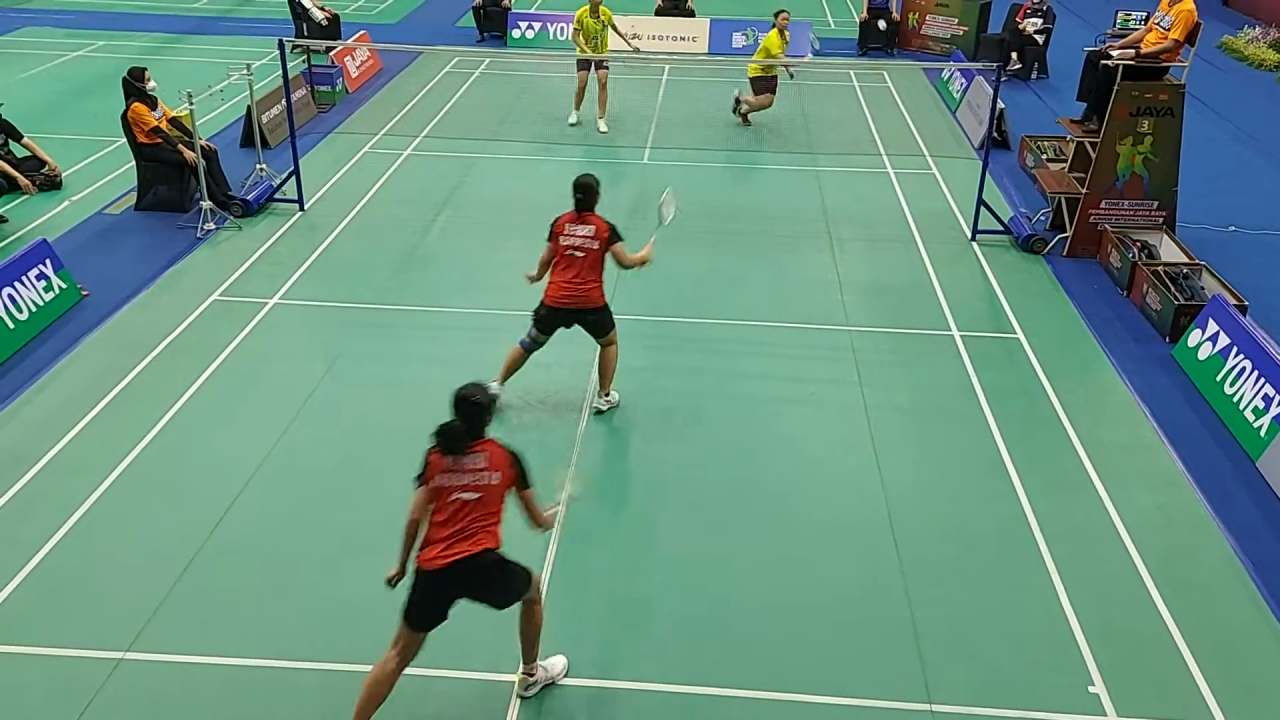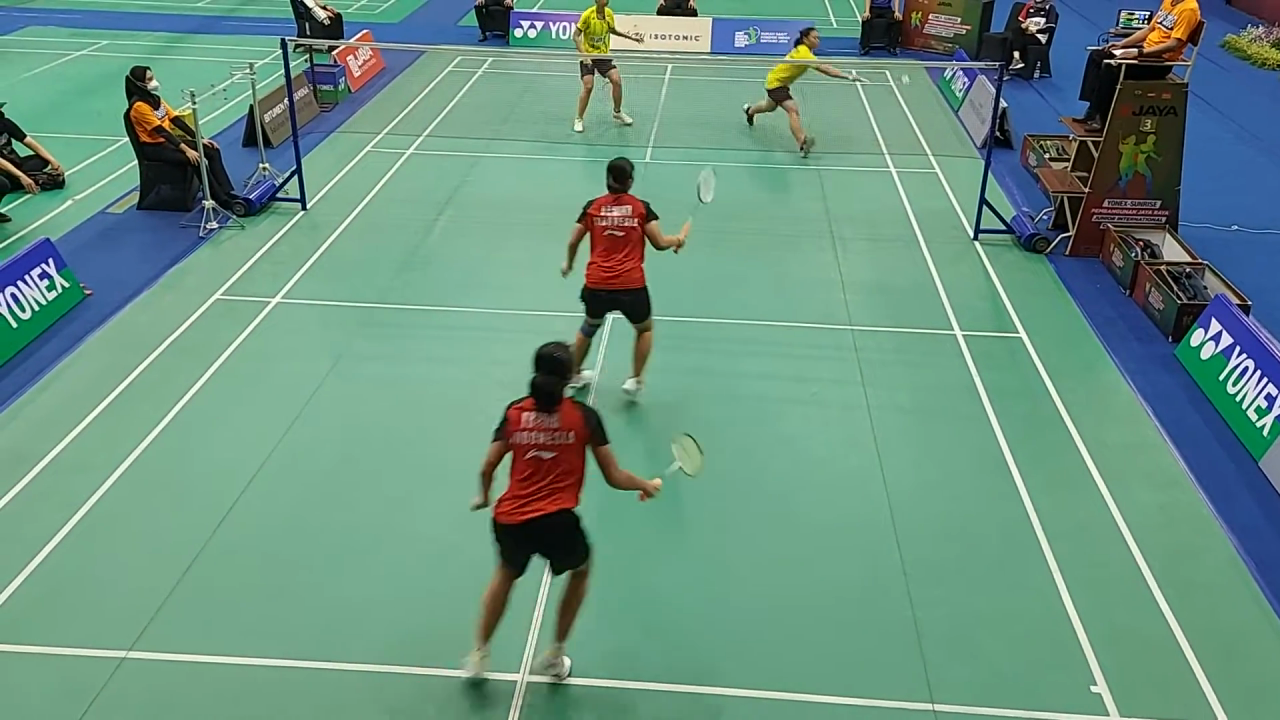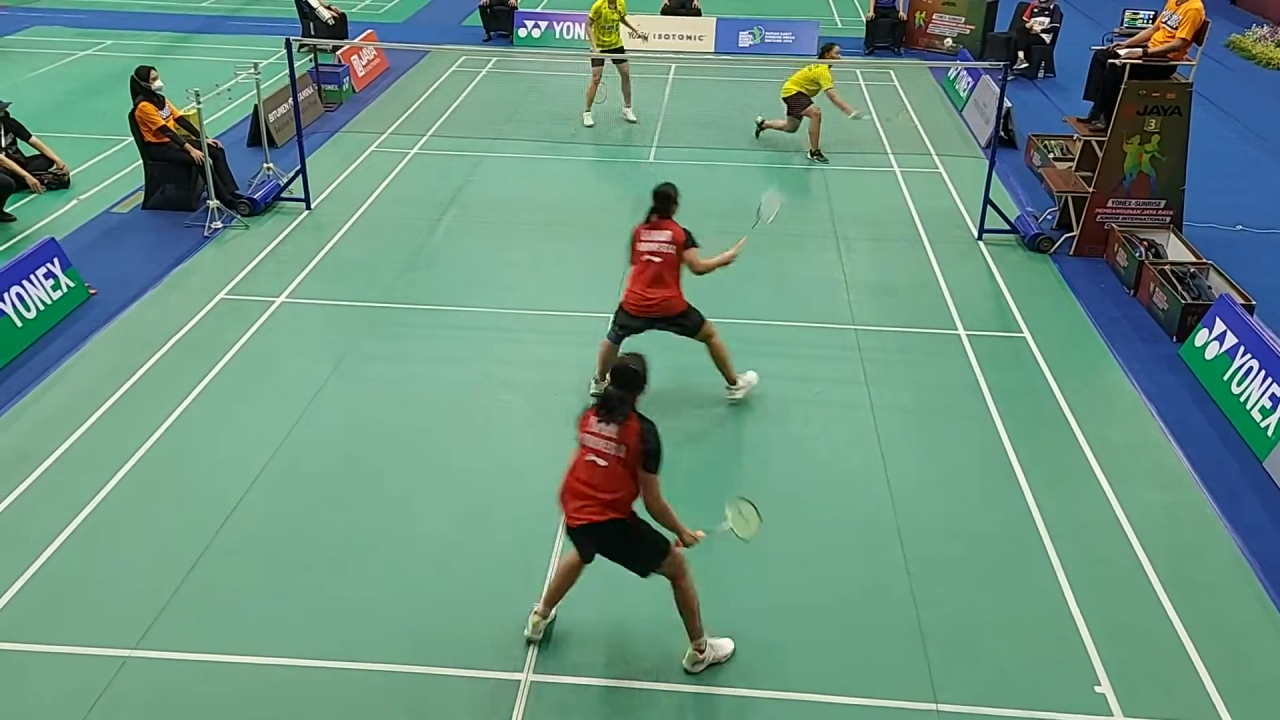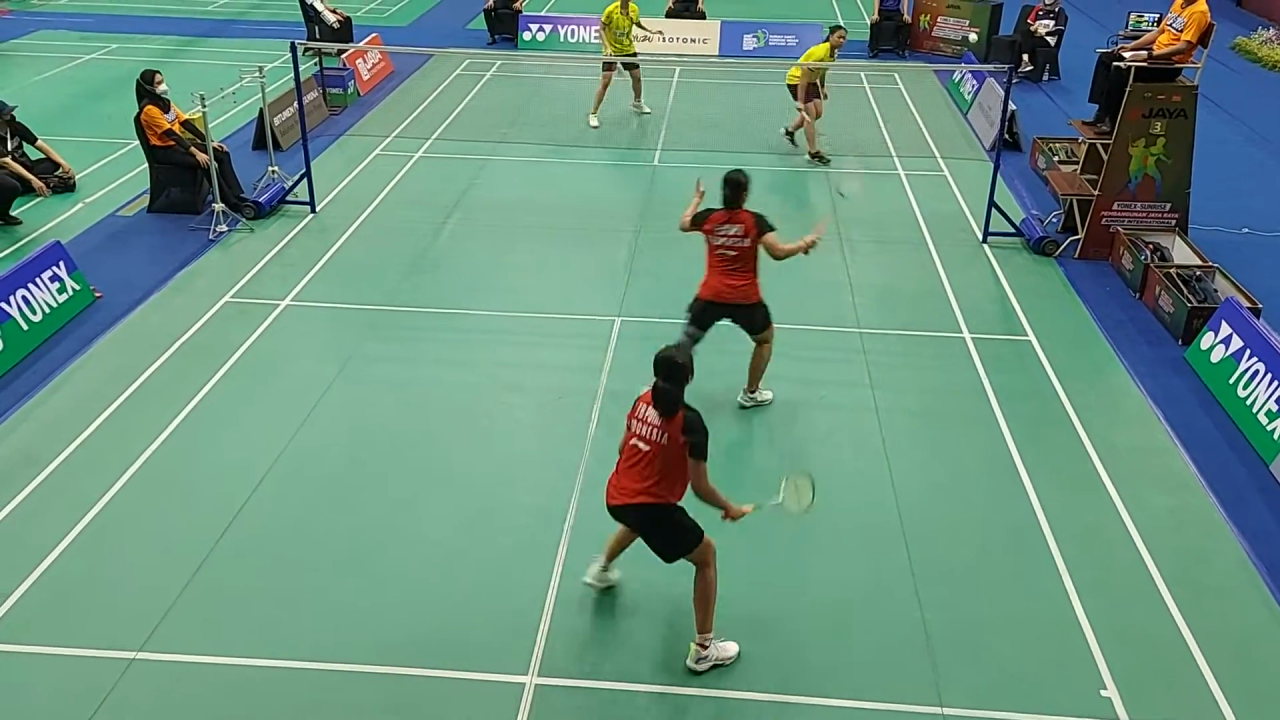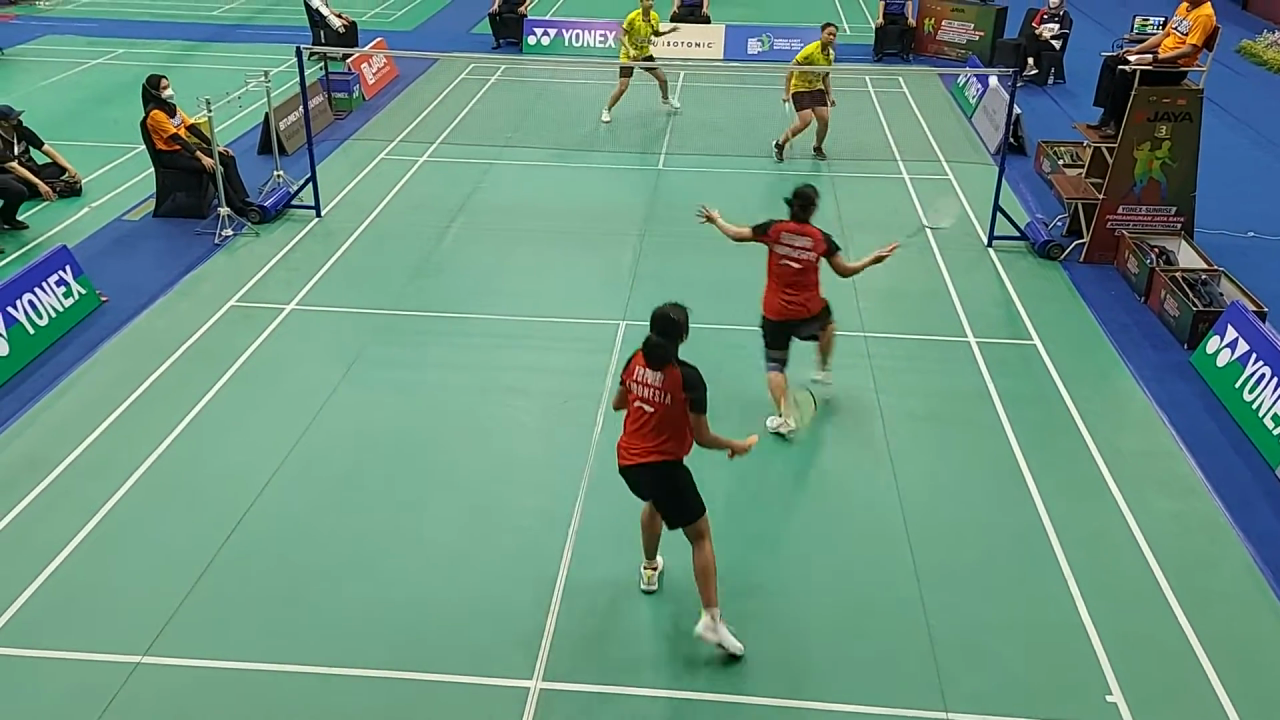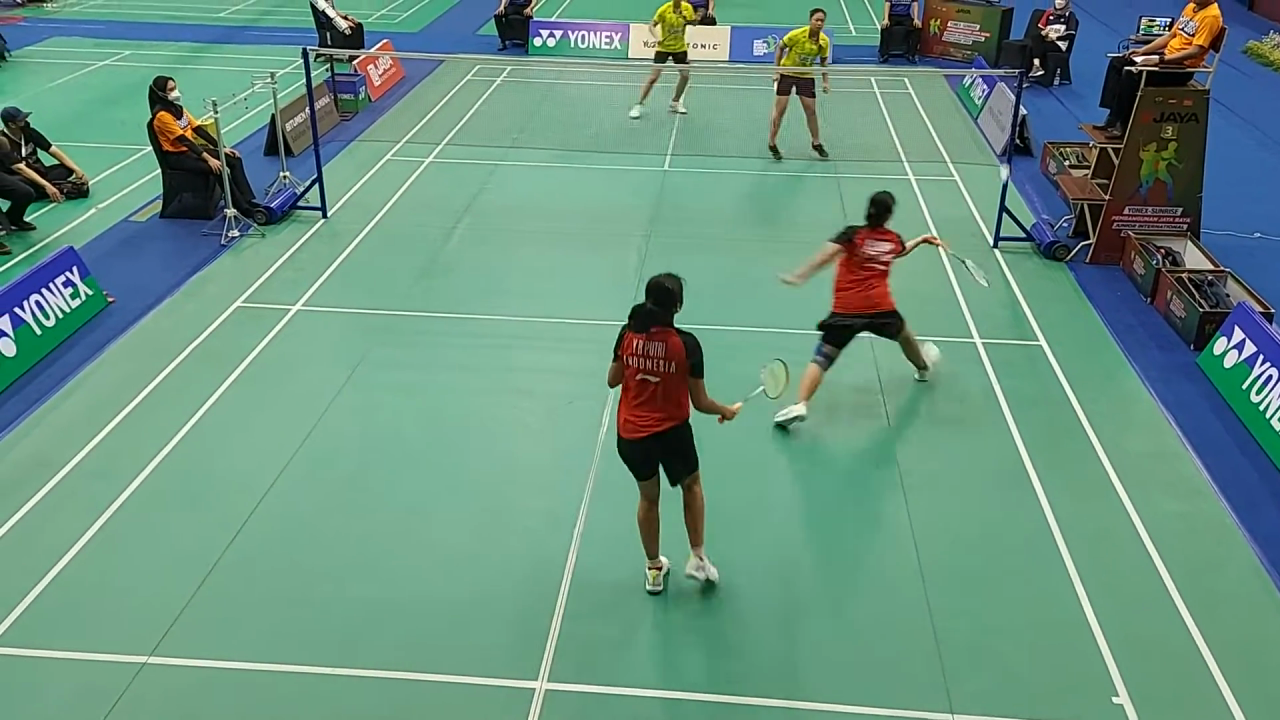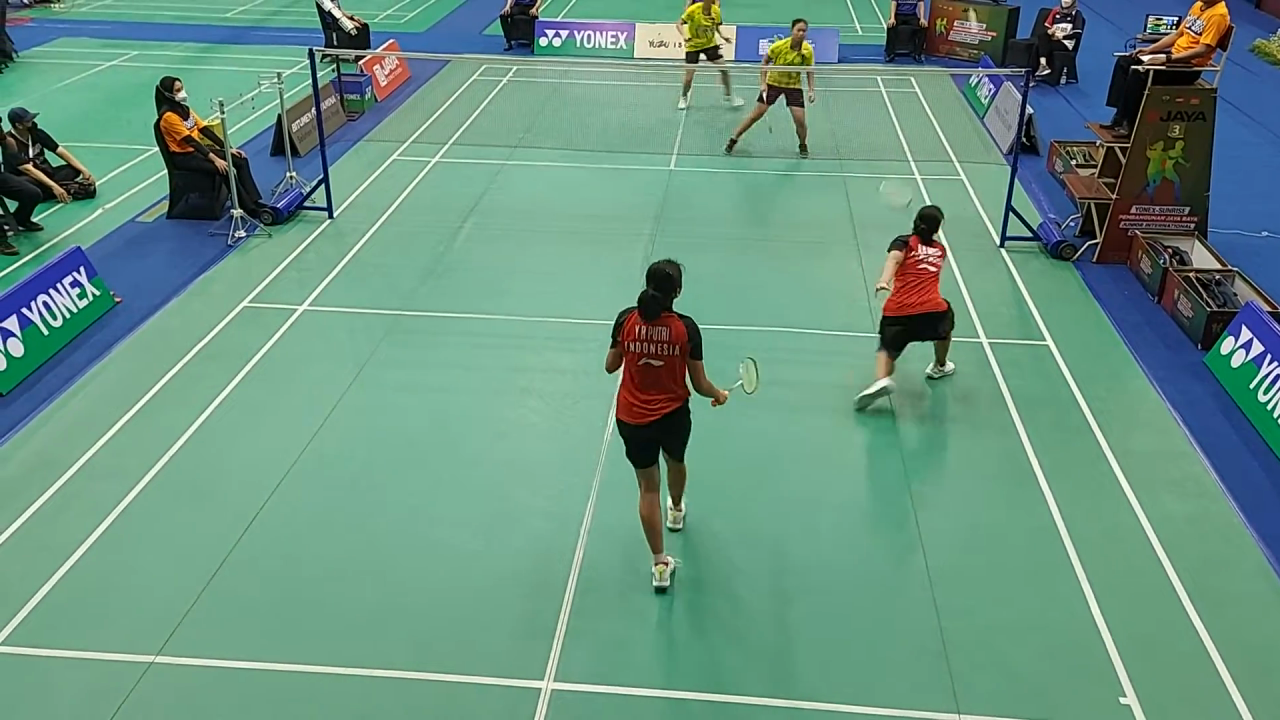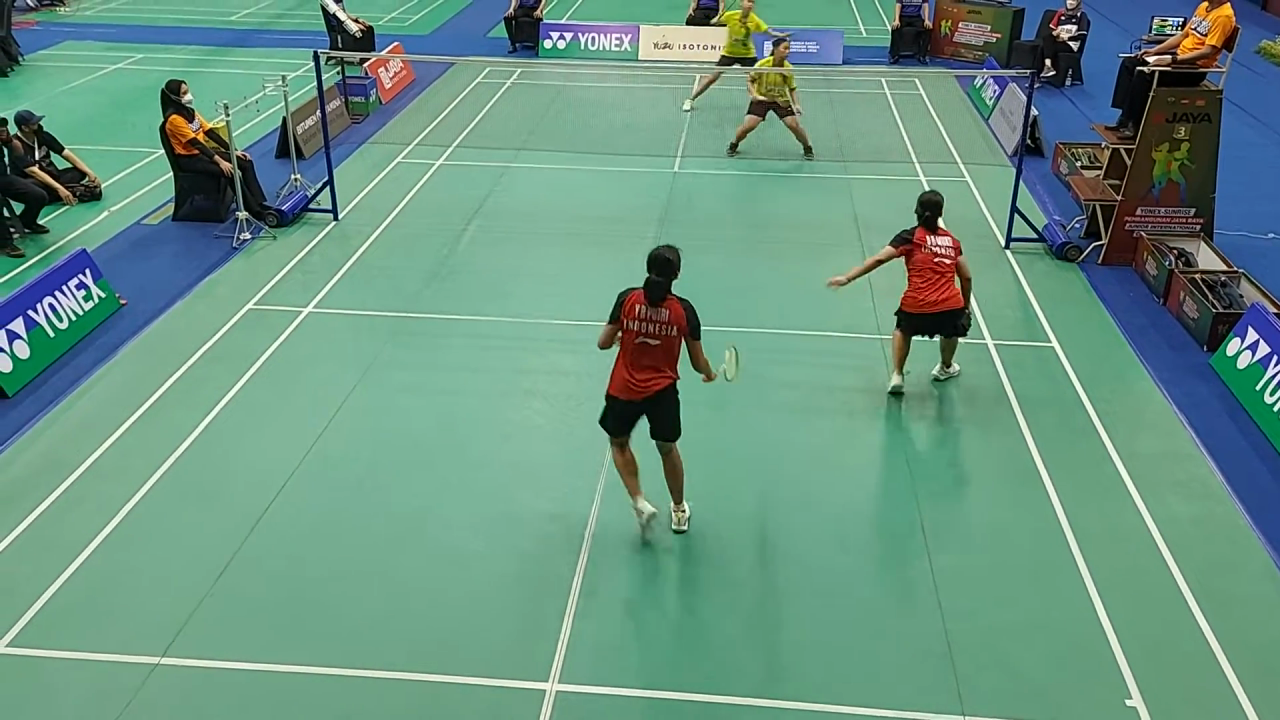
dt=0.2s
person 1, frame 1
left shoulder: (436, 457)
right shoulder: (505, 458)
left elbow: (415, 518)
right elbow: (538, 520)
left wrist: (401, 564)
right wrist: (550, 519)
left hip: (434, 567)
right hip: (480, 563)
left knee: (402, 651)
right knee: (532, 592)
right ankle: (532, 672)
person 1, frame 2
left shoulder: (514, 412)
right shoulder: (583, 416)
left elbow: (487, 468)
right elbow: (614, 478)
left wrist: (484, 496)
right wrist: (646, 485)
left hip: (508, 519)
right hip: (555, 520)
left knee: (506, 575)
right knee: (580, 571)
left ankle: (479, 655)
right ankle: (554, 656)
person 1, frame 3
left shoulder: (590, 415)
right shoulder: (643, 431)
right elbow: (653, 503)
right wrist: (685, 535)
left hip: (575, 520)
right hip: (612, 526)
left knee: (584, 554)
right knee: (678, 567)
left ankle: (539, 618)
right ankle: (700, 650)
person 1, frame 4
left shoulder: (641, 402)
right shoulder: (690, 423)
right elbow: (699, 487)
right wrist: (730, 509)
left hip: (615, 497)
right hip: (653, 505)
right knee: (706, 557)
left ankle: (602, 567)
right ankle: (703, 649)
person 1, frame 5
left shoulder: (636, 361)
right shoulder: (688, 377)
left elbow: (618, 404)
right elbow: (702, 437)
right wrist: (737, 446)
left hip: (628, 461)
right hip: (664, 465)
left knee: (654, 503)
right knee: (700, 537)
left ankle: (649, 570)
right ankle: (711, 621)
person 1, frame 6
left shoulder: (628, 334)
right shoulder: (686, 343)
left elbow: (612, 381)
right elbow: (699, 402)
right wrist: (726, 410)
left hip: (631, 434)
right hip: (672, 432)
left knee: (648, 497)
right knee: (691, 488)
left ankle: (655, 569)
right ankle: (697, 560)
person 1, frame 7
left shoulder: (627, 319)
right shoulder: (686, 328)
left elbow: (610, 367)
right elbow: (700, 384)
right wrist: (719, 395)
left hip: (633, 416)
right hip: (674, 413)
left knee: (649, 488)
right knee: (675, 460)
left ankle: (660, 565)
right ankle: (676, 510)
person 1, frame 8
left shoulder: (627, 299)
right shoulder: (683, 309)
left elbow: (604, 342)
right elbow: (697, 363)
right wrist: (710, 373)
left hip: (623, 391)
right hip: (662, 391)
left knee: (619, 446)
right knee: (668, 449)
left ankle: (640, 503)
right ankle: (679, 512)
person 2, frame 1
left shoulder: (560, 223)
right shoulder: (605, 228)
left elbow: (546, 259)
right elbow: (625, 262)
left wrist: (537, 275)
right wrist: (643, 256)
left hip: (555, 300)
right hip: (590, 302)
left knee: (529, 343)
right knee: (609, 343)
left ankle: (497, 385)
right ankle: (604, 396)
person 2, frame 2
left shoulder: (592, 206)
right shoulder: (641, 207)
left elbow: (574, 241)
right elbow: (660, 243)
left wrist: (568, 263)
right wrist: (679, 239)
left hip: (596, 283)
right hip: (629, 284)
left knee: (589, 329)
right knee: (644, 330)
left ankle: (576, 375)
right ankle: (635, 380)
person 2, frame 3
left shoulder: (638, 231)
right shoulder: (679, 233)
right elbow: (698, 267)
right wrist: (726, 257)
left hip: (634, 306)
right hip: (670, 308)
left knee: (615, 337)
right knee: (710, 335)
left ankle: (599, 383)
right ankle: (735, 385)
person 2, frame 4
left shoulder: (709, 218)
right shoulder: (755, 221)
left elbow: (685, 225)
right elbow: (778, 252)
left wrist: (696, 200)
right wrist: (804, 244)
left hip: (711, 296)
right hip: (746, 298)
left knee: (688, 340)
right knee: (765, 340)
right ankle: (751, 392)
person 2, frame 5
left shoulder: (774, 229)
right shoulder: (821, 238)
left elbow: (737, 234)
right elbow: (844, 271)
left wrist: (716, 220)
right wrist: (874, 259)
left hip: (776, 314)
right hip: (809, 310)
left knee: (776, 366)
right knee: (827, 319)
left ankle: (783, 418)
right ankle: (823, 369)
person 2, frame 6
left shoulder: (853, 234)
right shoulder: (894, 239)
left elbow: (827, 254)
right elbow: (900, 250)
left wrist: (800, 275)
right wrist: (921, 239)
left hip: (846, 311)
right hip: (881, 310)
left knee: (821, 359)
right knee: (902, 334)
left ankle: (798, 406)
right ankle: (923, 366)
person 2, frame 7
left shoulder: (904, 242)
right shoulder: (939, 247)
left elbow: (893, 259)
left wrist: (883, 281)
left hip: (899, 313)
right hip: (934, 312)
left knee: (887, 350)
right knee: (943, 329)
left ankle: (881, 381)
right ankle: (939, 367)
person 2, frame 8
left shoulder: (910, 236)
right shoulder: (951, 240)
left elbow: (879, 258)
right elbow: (965, 277)
left wrist: (847, 277)
right wrist: (966, 305)
left hip: (916, 307)
right hip: (949, 307)
left knee: (903, 332)
right knee: (950, 335)
left ankle: (897, 377)
right ankle: (945, 368)
